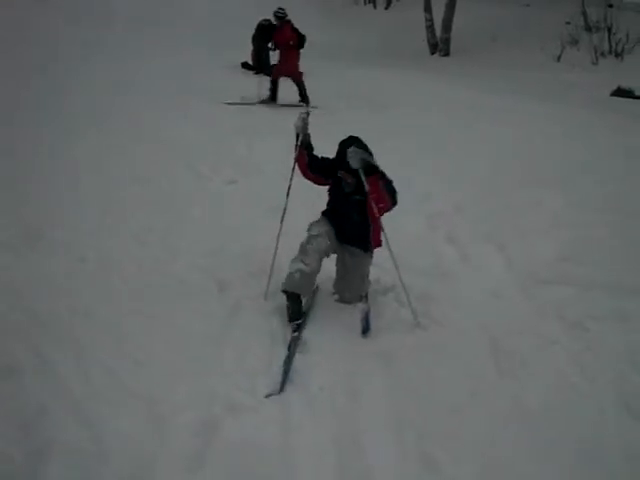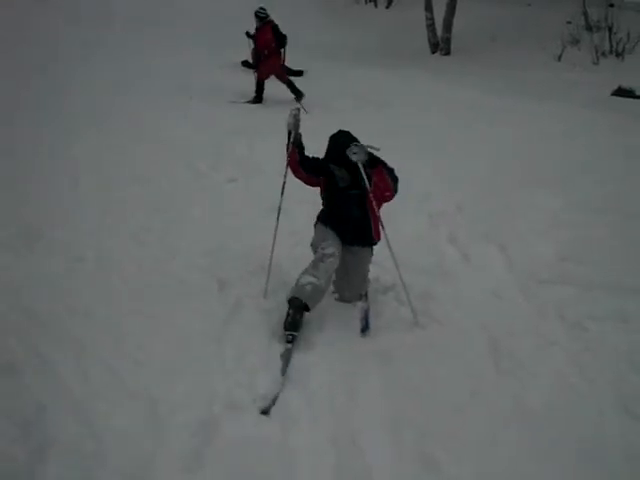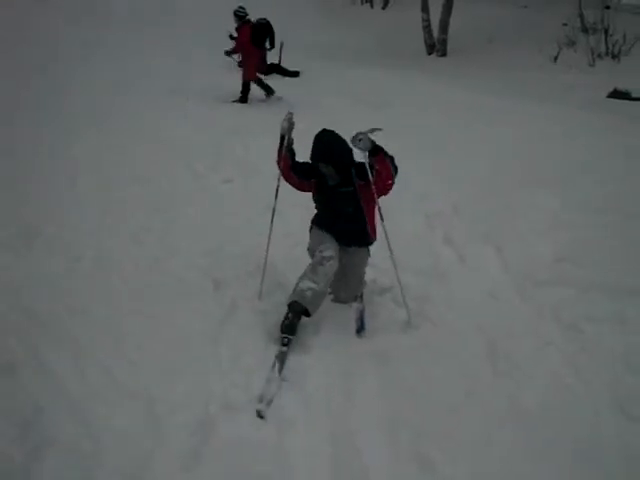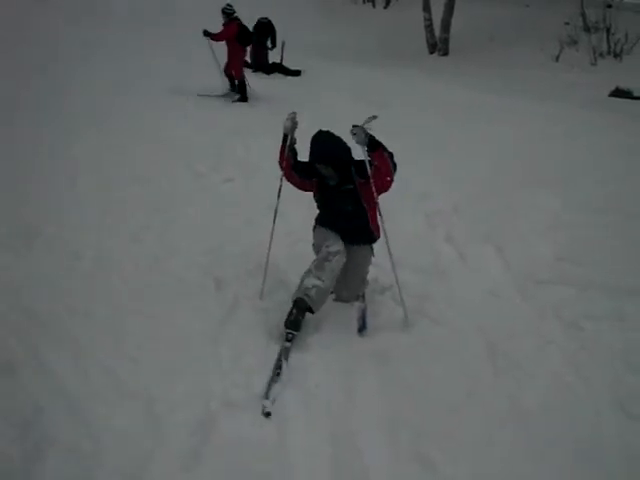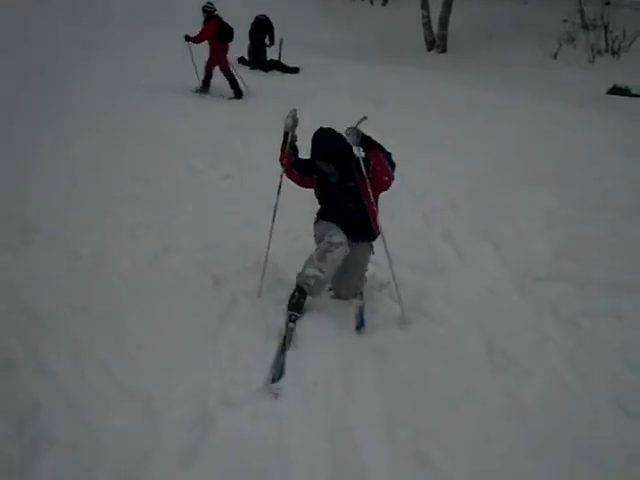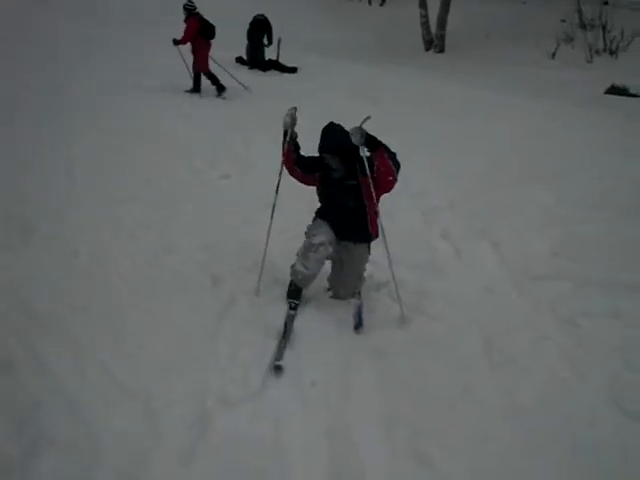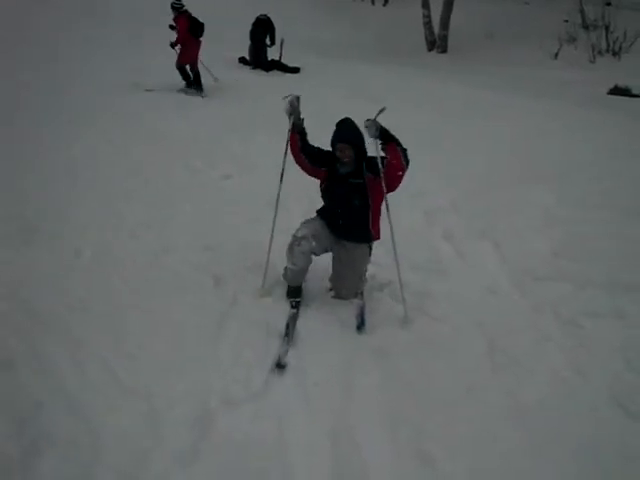
dt=0.2s
person 1, frame 1
left shoulder: (373, 184)
right shoulder: (334, 171)
left elbow: (386, 202)
right elbow: (310, 167)
left wrist: (367, 168)
right wrist: (303, 139)
left hip: (358, 245)
right hip: (331, 229)
left knee: (349, 298)
right knee: (317, 239)
left ankle: (356, 288)
right ankle: (294, 294)
person 1, frame 2
left shoulder: (370, 177)
right shoulder: (326, 171)
left elbow: (389, 188)
right elbow: (301, 167)
left wrist: (369, 162)
right wrist: (295, 138)
left hip: (358, 242)
right hip: (329, 230)
left knee: (349, 296)
right knee: (329, 257)
left ankle: (353, 287)
right ankle: (298, 305)
person 1, frame 3
left shoulder: (361, 175)
right shoulder: (316, 174)
left elbow: (388, 178)
right elbow: (290, 171)
left wrist: (373, 150)
right wrist: (286, 140)
left hip: (355, 242)
right hip: (324, 233)
left knee: (345, 297)
right knee: (327, 259)
left ankle: (350, 288)
right ankle: (297, 308)
person 1, frame 4
left shoulder: (361, 173)
right shoulder: (317, 176)
left elbow: (386, 174)
right elbow: (291, 170)
left wrist: (370, 144)
right wrist: (288, 139)
left hip: (359, 241)
right hip: (328, 231)
left knee: (347, 296)
right knee: (333, 254)
left ankle: (354, 288)
right ankle: (302, 304)
person 1, frame 5
left shoulder: (362, 171)
right shoulder: (318, 172)
left elbow: (386, 174)
right elbow: (292, 167)
left wrist: (365, 143)
right wrist: (289, 136)
left hip: (359, 237)
right hip: (329, 226)
left knee: (345, 292)
right knee: (336, 244)
left ankle: (351, 285)
right ankle: (302, 290)
person 1, frame 6
left shoulder: (366, 170)
right shoulder: (322, 169)
left elbow: (390, 174)
right elbow: (295, 165)
left wrist: (370, 143)
right wrist: (290, 134)
left hip: (356, 240)
right hip: (327, 225)
left knee: (343, 293)
right knee: (319, 243)
left ankle: (349, 286)
right ankle: (297, 282)
person 1, frame 7
left shoulder: (373, 170)
right shoulder: (328, 164)
left elbow: (399, 166)
right elbow: (303, 153)
left wrist: (383, 136)
right wrist: (296, 123)
left hip: (356, 240)
right hip: (327, 226)
left knee: (345, 293)
right knee: (302, 239)
left ankle: (350, 284)
right ankle: (294, 282)
